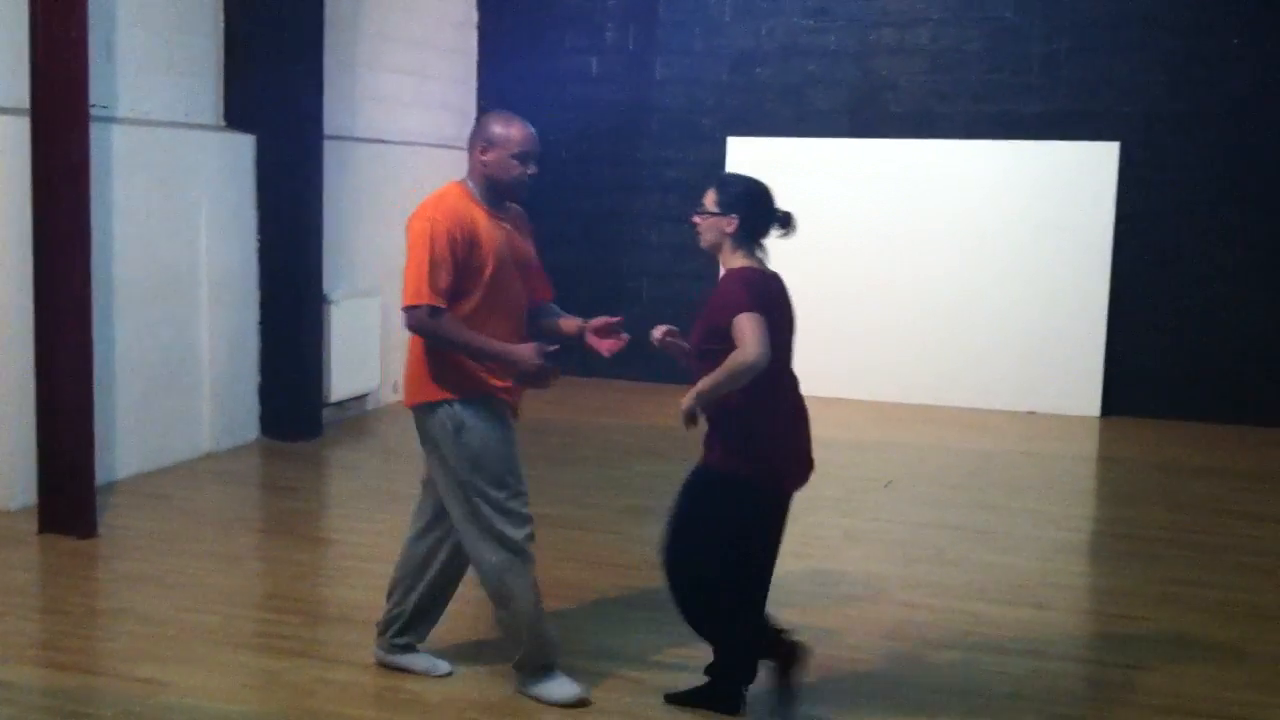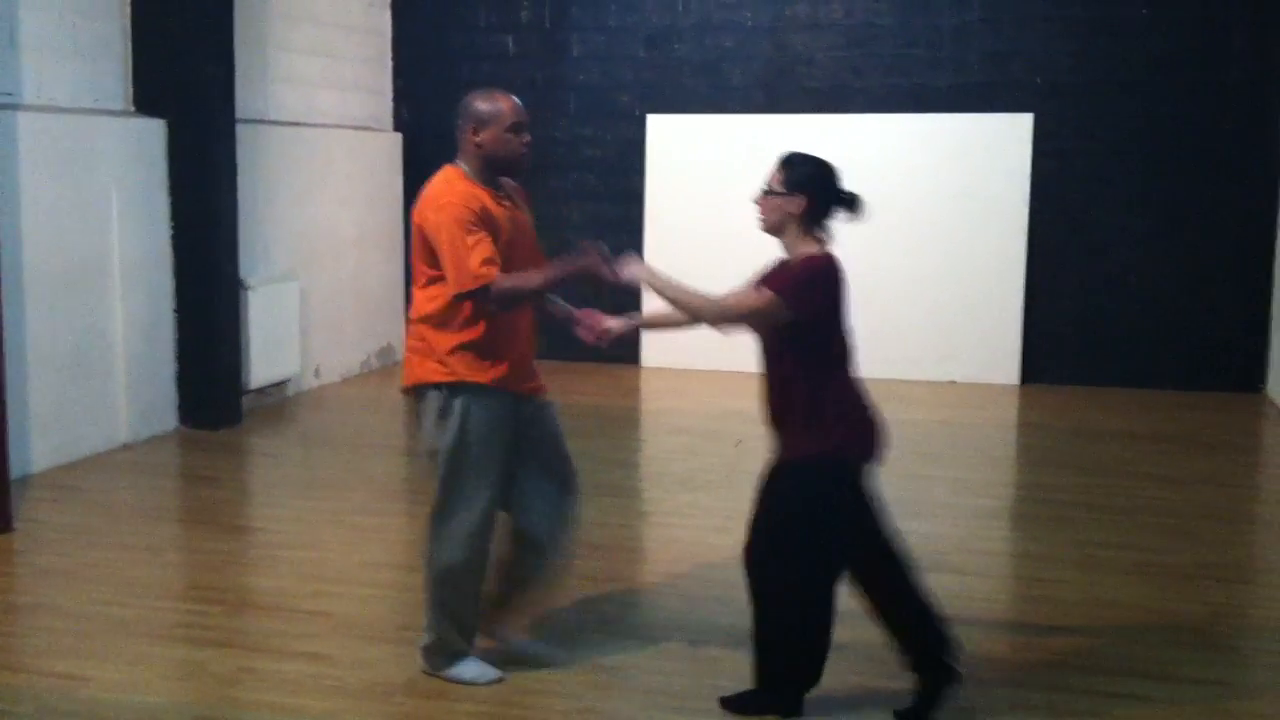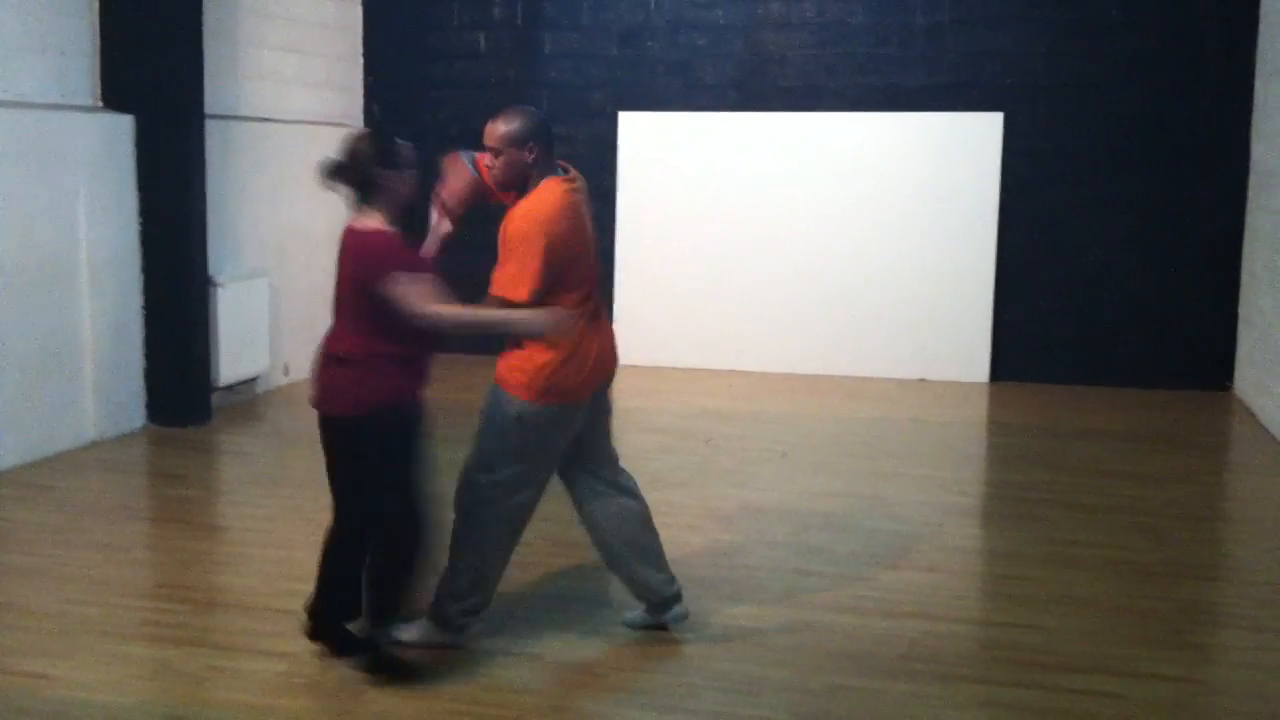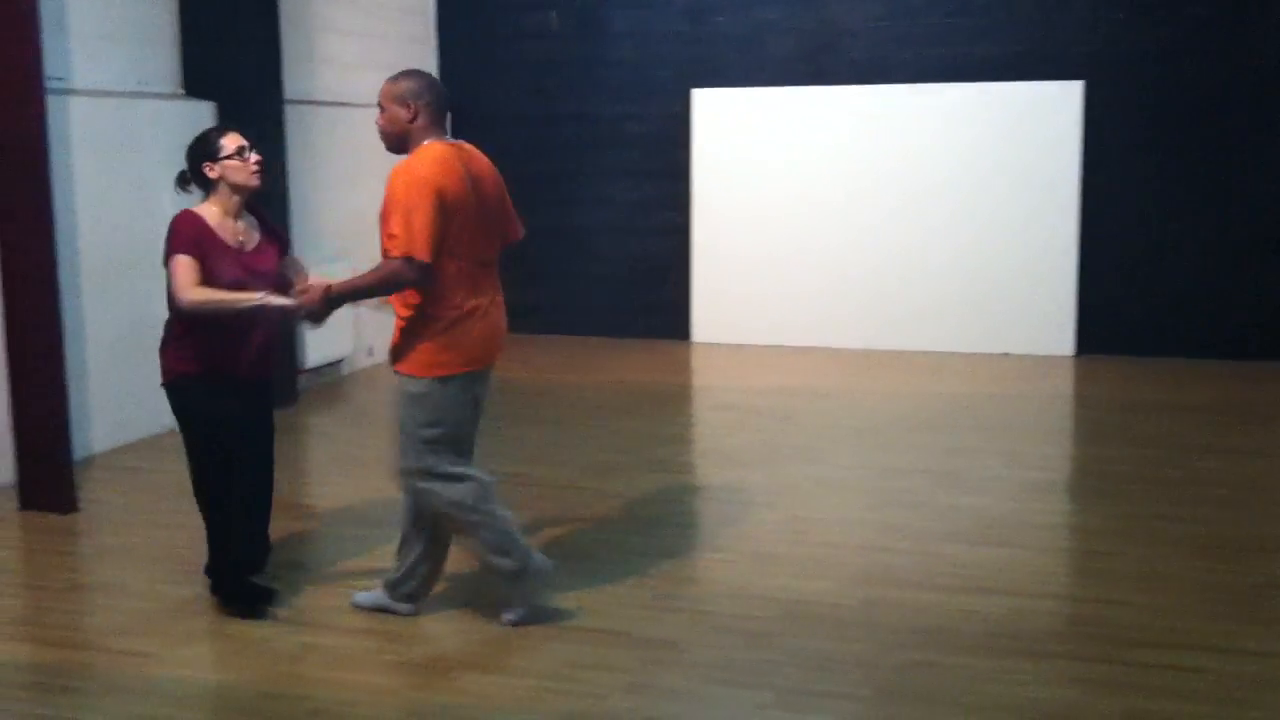
dt=1s
person 1, frame 1
left shoulder: (515, 219)
right shoulder: (441, 218)
left elbow: (534, 304)
right elbow: (421, 316)
left wrist: (580, 328)
right wrist: (507, 355)
left hip: (488, 395)
right hip: (457, 396)
left knee: (447, 522)
right knee: (504, 531)
left ankle: (397, 638)
right ankle: (535, 665)
person 1, frame 2
left shoulder: (510, 194)
right shoulder: (449, 201)
right elbow: (490, 291)
right wrist: (571, 268)
left hip: (512, 376)
right hip: (459, 379)
left knee: (550, 493)
right knee: (465, 515)
left ankle: (496, 611)
right ankle: (446, 648)
person 1, frame 3
left shoulder: (531, 219)
right shoulder: (563, 182)
left elbow: (506, 309)
right elbow: (465, 166)
right wrist: (448, 210)
left hip: (542, 376)
right hip: (589, 364)
left knee: (490, 495)
right knee: (603, 483)
left ankle: (451, 617)
right ankle: (662, 598)
person 1, frame 4
left shoulder: (415, 174)
right shoulder: (474, 162)
left elbow: (408, 269)
right elbow: (509, 237)
left wrist: (332, 294)
left hip: (438, 345)
right hip: (471, 334)
left knee: (432, 471)
right knee: (432, 464)
left ankle: (520, 566)
right ankle: (405, 587)
person 2, frame 1
left shoulder: (738, 284)
right shoulder: (763, 282)
left elbow: (754, 357)
left wrist: (696, 394)
right wrist: (680, 345)
left hip: (743, 453)
right hip: (774, 450)
left knee: (689, 559)
right knee: (742, 569)
left ankle: (775, 651)
person 2, frame 2
left shoulder: (809, 273)
right shoulder: (799, 270)
left elbow: (718, 311)
right elbow: (723, 309)
left wrist: (645, 275)
right wrist: (628, 324)
left hip: (822, 443)
right hip: (830, 437)
left knee: (776, 559)
right knee: (864, 553)
right ankle: (933, 662)
person 2, frame 3
left shoulder: (367, 237)
right shoulder: (381, 244)
left elbow: (412, 285)
right elbow: (429, 312)
right wrist: (522, 320)
left hip: (346, 393)
right hip: (375, 398)
left knee: (360, 512)
right knee: (394, 519)
left ankle: (332, 619)
right ankle: (372, 626)
person 2, frame 4
left shoulder: (265, 229)
right shoulder: (189, 226)
left elbow: (299, 287)
right elbow: (187, 297)
right wrist: (263, 299)
left hip: (253, 373)
right hip: (197, 373)
left knee: (254, 474)
right knee: (230, 474)
left ankle: (238, 572)
right ankle: (231, 576)
